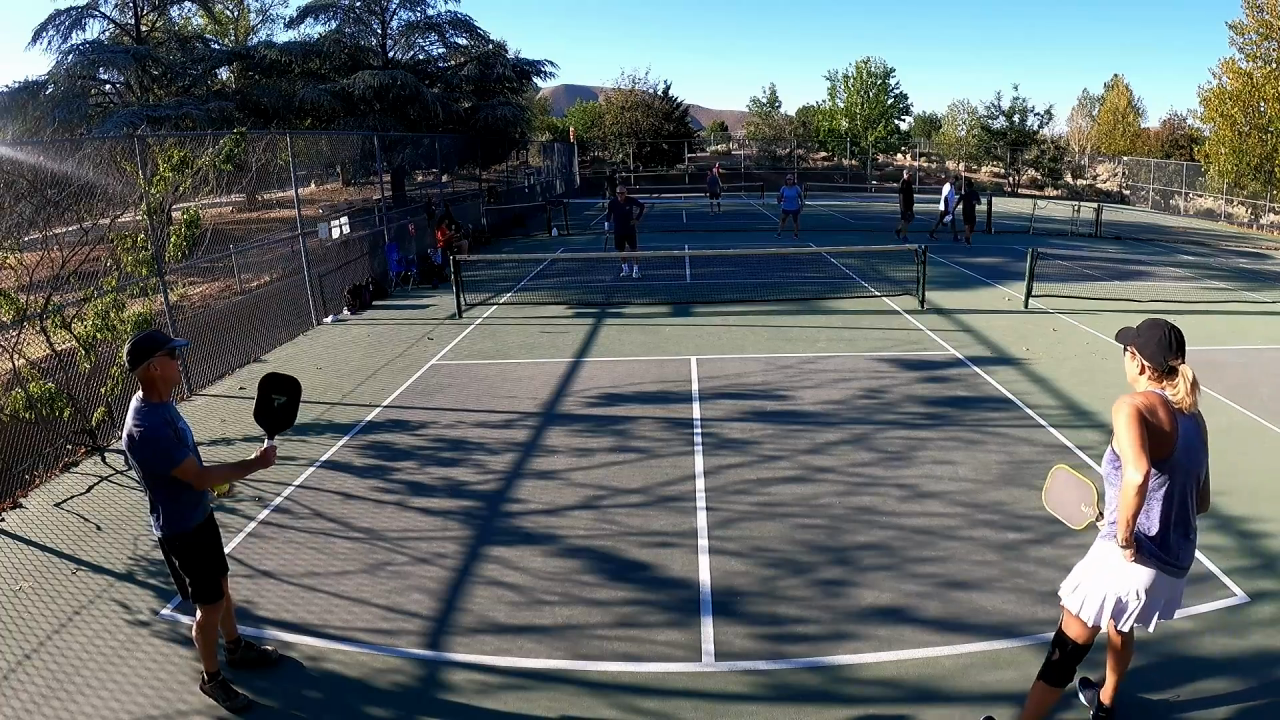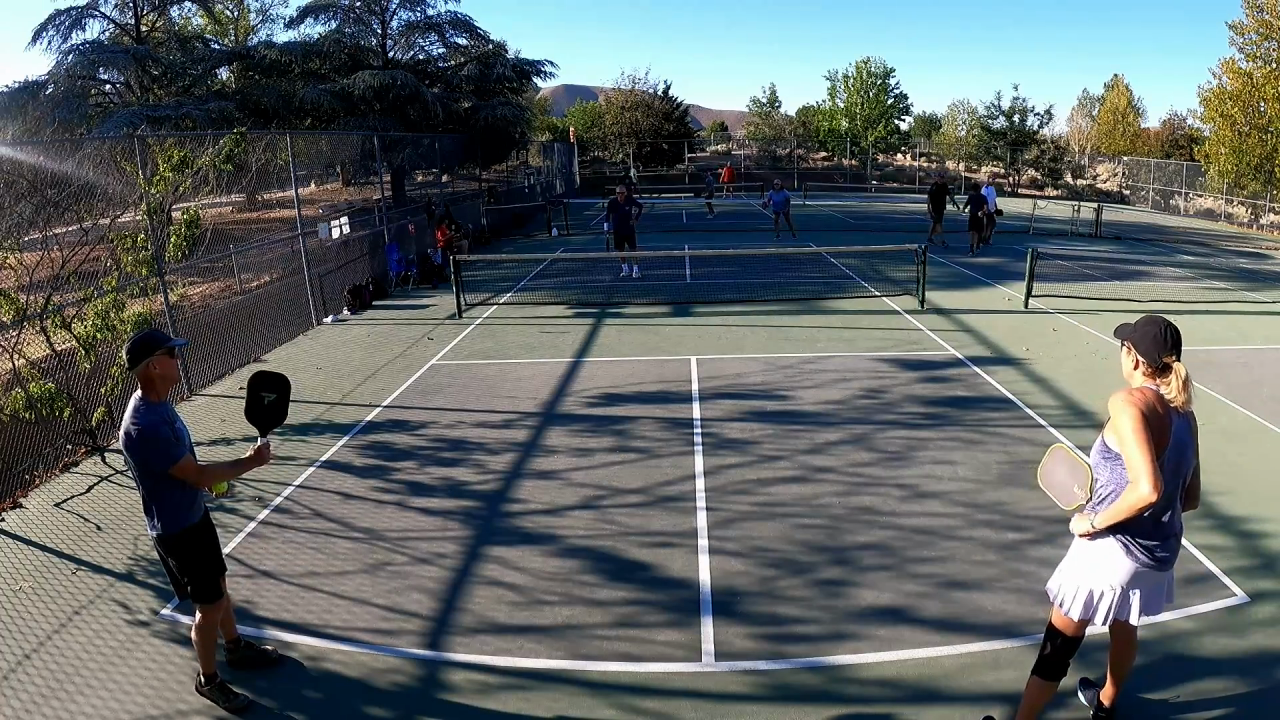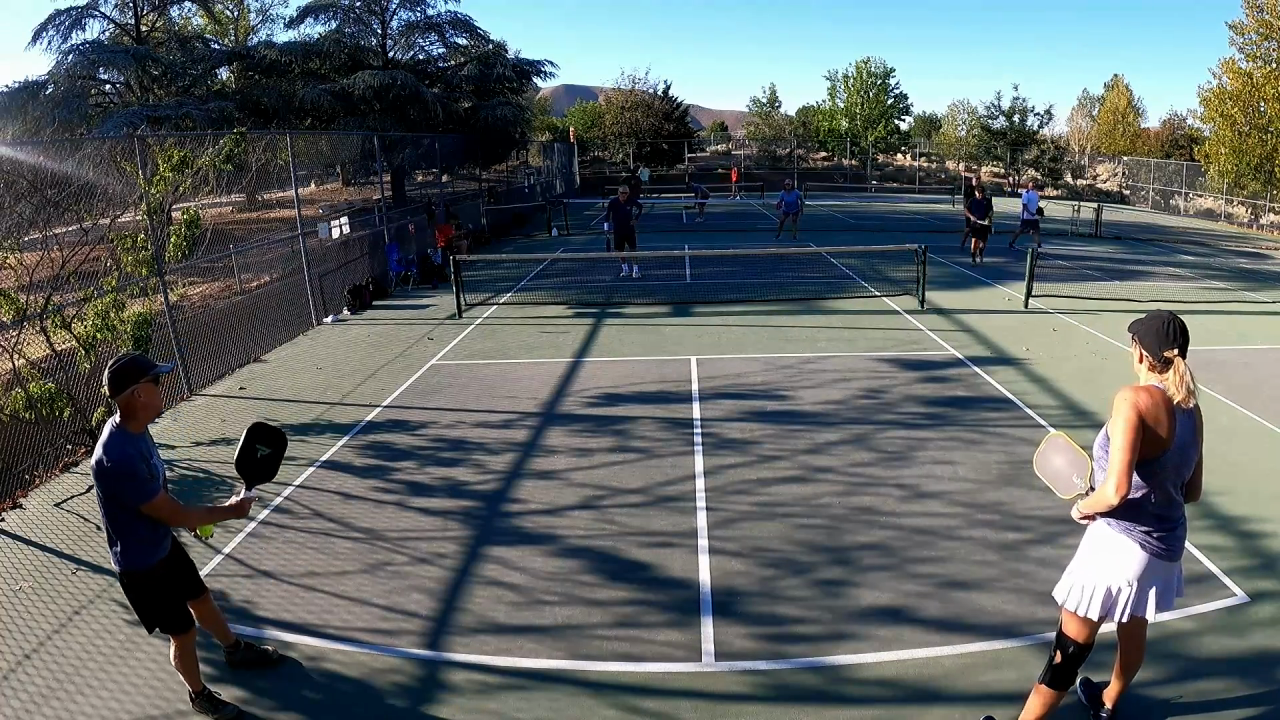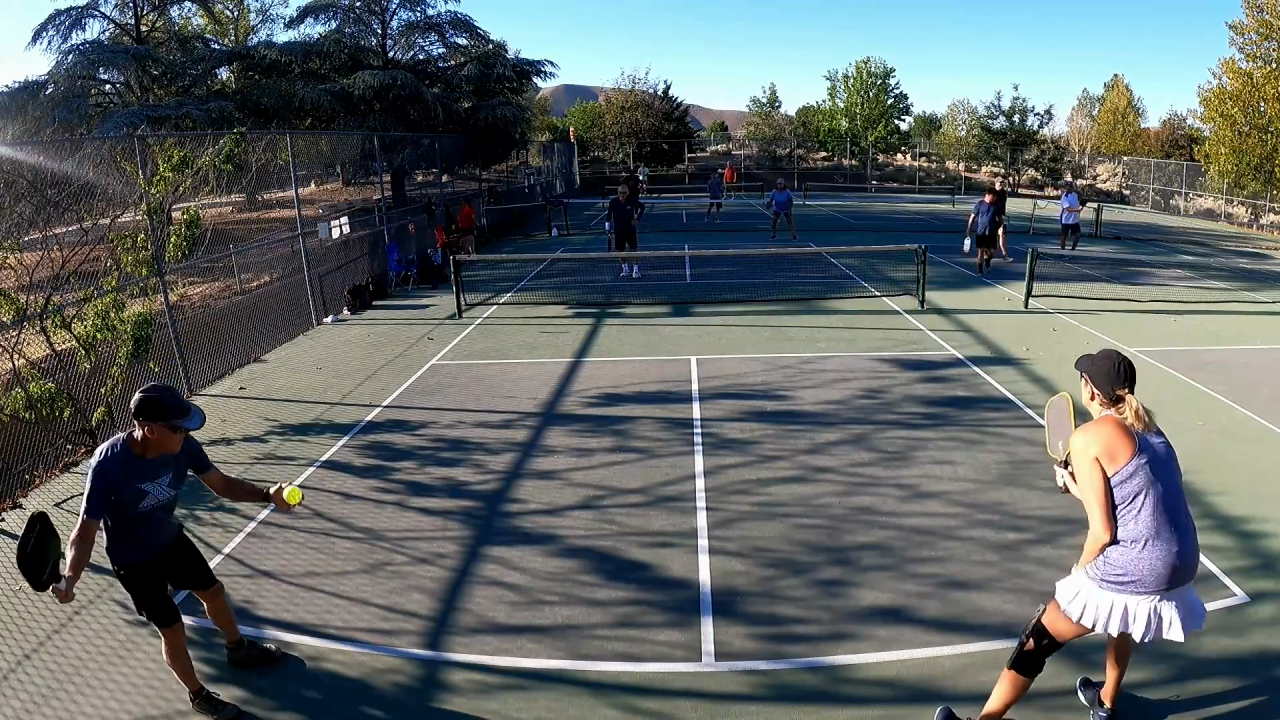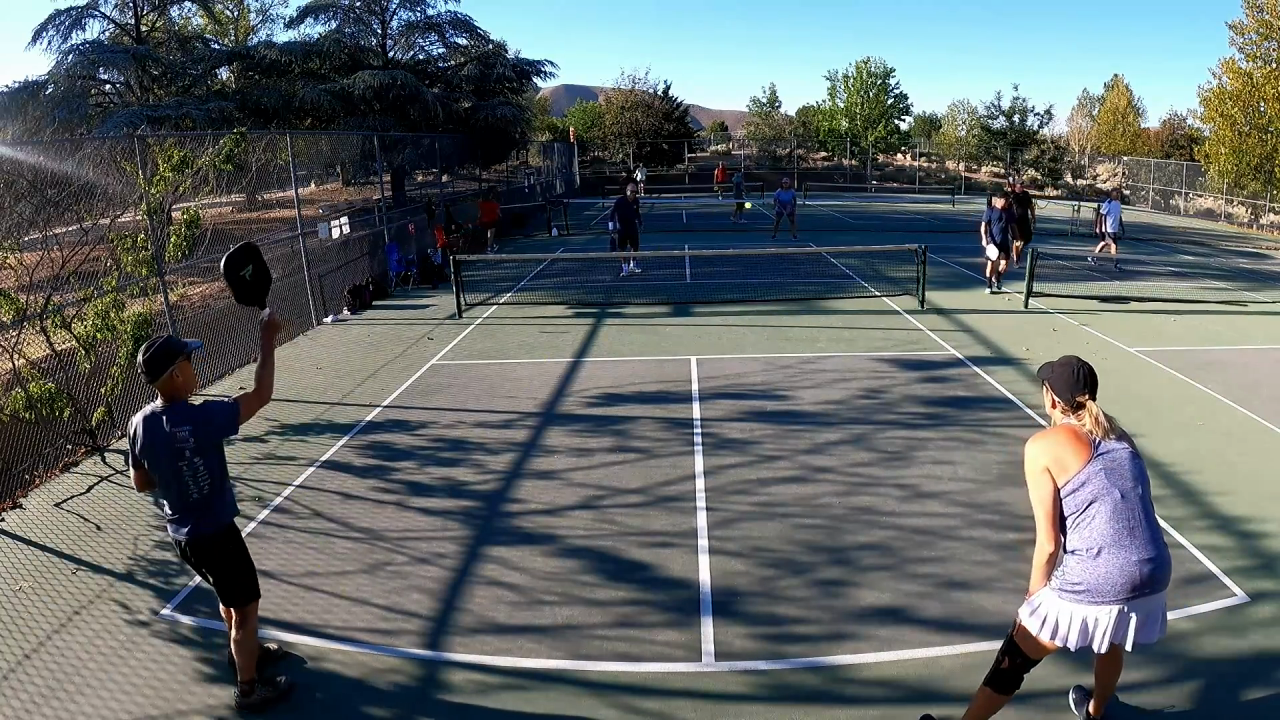
dt=1s
person 1, frame 1
left shoulder: (1133, 405)
right shoulder: (1193, 417)
left elbow: (1137, 474)
right elbow: (1200, 501)
left wrist: (1123, 536)
left hip: (1127, 560)
right hip: (1173, 562)
left knee: (1065, 650)
right knee: (1119, 626)
person 1, frame 2
left shoulder: (1128, 402)
right shoulder: (1184, 414)
left elbow: (1148, 489)
right elbow: (1190, 498)
left wrist: (1093, 521)
left hip: (1112, 550)
right hip: (1157, 556)
left knee: (1057, 646)
right knee: (1124, 629)
person 1, frame 3
left shoulder: (1133, 400)
right shoulder: (1190, 409)
left elbow: (1115, 491)
right elbow: (1191, 491)
left wrist: (1082, 506)
left hip: (1119, 544)
right hip: (1164, 547)
left knee: (1069, 648)
right knee: (1133, 631)
person 1, frame 4
left shoulder: (1089, 437)
right shoulder: (1151, 430)
left elbow: (1103, 532)
left wrist: (1080, 571)
right wrist: (1077, 486)
left hip: (1127, 575)
right hip: (1180, 568)
left knee: (1035, 642)
right knee: (1120, 620)
person 1, frame 5
left shoulder: (1043, 446)
right shoulder: (1119, 437)
left elbow: (1049, 543)
left wrist: (1035, 594)
left hip: (1092, 587)
right hip: (1152, 578)
left knee: (1013, 659)
right knee: (1112, 639)
person 2, frame 1
left shoulder: (160, 402)
right shoulder: (147, 427)
right elbow: (199, 478)
left wrist: (218, 476)
right wrist: (253, 464)
left hip: (199, 515)
right hip: (181, 530)
left knee: (221, 586)
right knee: (210, 605)
left ankle: (236, 648)
right ankle: (211, 678)
person 2, frame 2
left shoulder: (157, 403)
right shoulder: (145, 425)
right elbow: (196, 475)
left wrist: (210, 476)
right wrist: (250, 462)
left hip: (193, 514)
right hip: (176, 530)
left knee: (218, 587)
right knee: (210, 605)
left ankle: (236, 648)
right ankle: (208, 680)
person 2, frame 3
left shoulder: (135, 429)
right shoulder: (118, 457)
right elbow: (171, 514)
left wrist: (192, 515)
right wrist: (227, 511)
left hip: (163, 544)
right hip: (142, 565)
left knee: (201, 600)
right knee: (184, 632)
left ankle: (235, 649)
person 2, frame 4
left shoulder: (181, 445)
right shoulder: (108, 465)
left elbow: (222, 483)
right elbow: (85, 529)
left wrist: (267, 496)
right wrist: (70, 578)
left hip: (170, 537)
right hip: (132, 559)
left knee: (214, 592)
right knee: (174, 630)
left ankle: (239, 649)
person 2, frame 5
left shoulder: (140, 424)
right shoulder: (201, 420)
left elbow: (140, 483)
right elbow: (261, 395)
right wrist: (267, 339)
left hip: (181, 533)
right hip: (215, 532)
left knee: (230, 595)
right knee: (246, 608)
left ankle: (246, 650)
right ankle: (249, 688)
